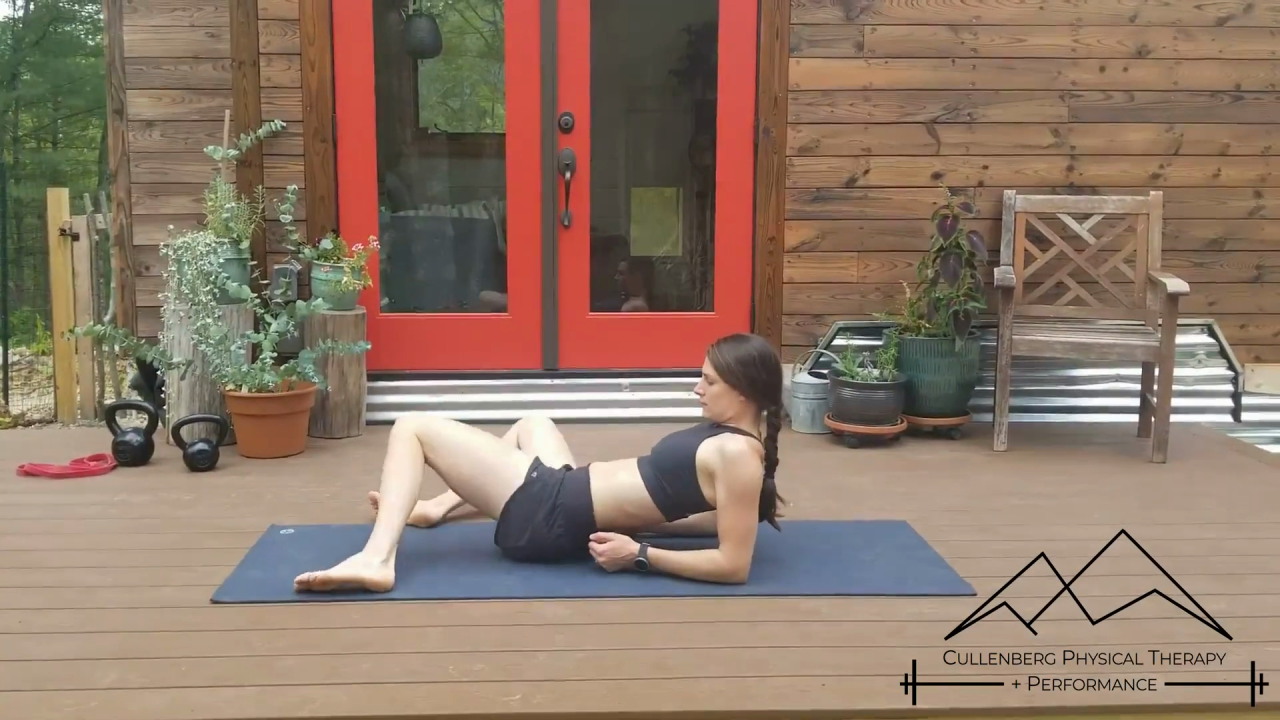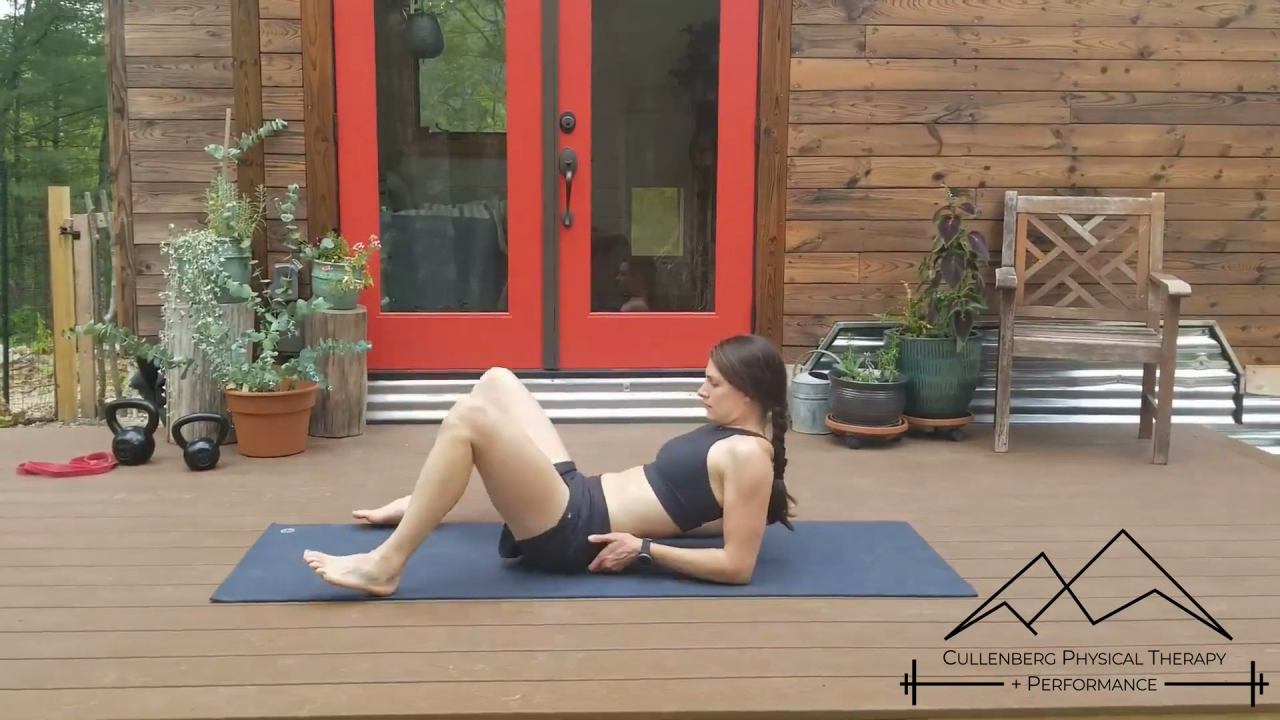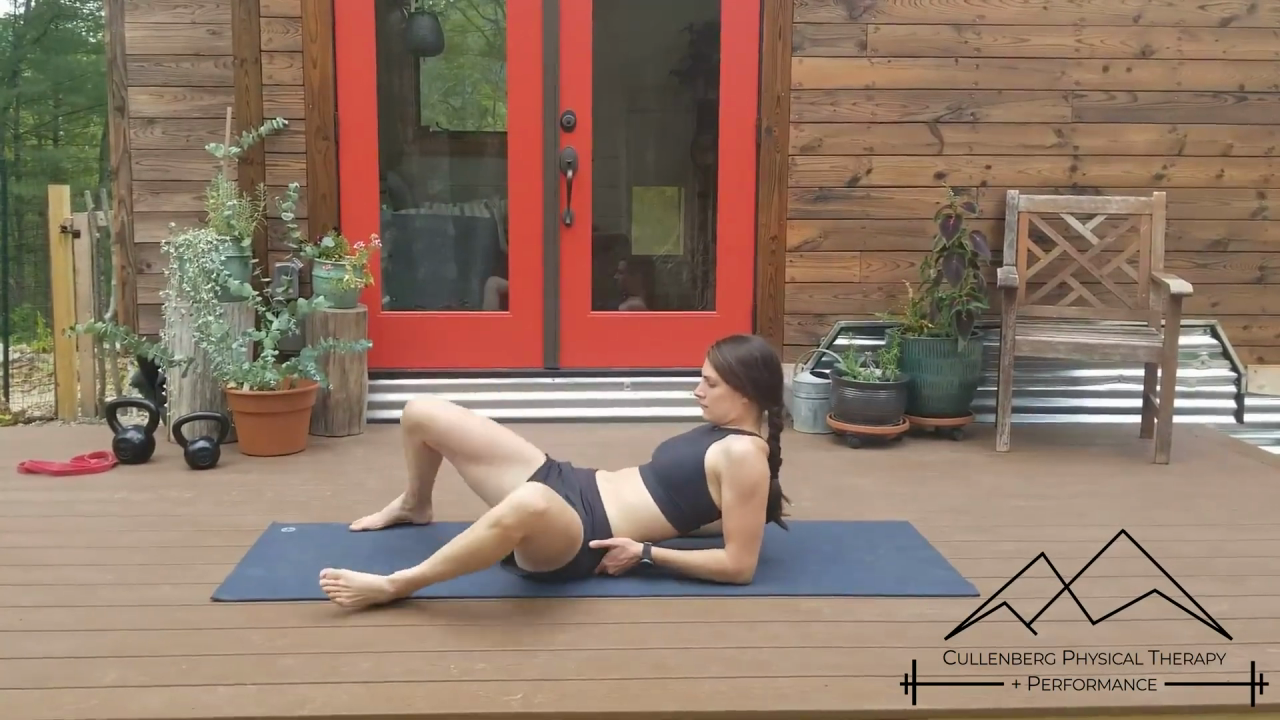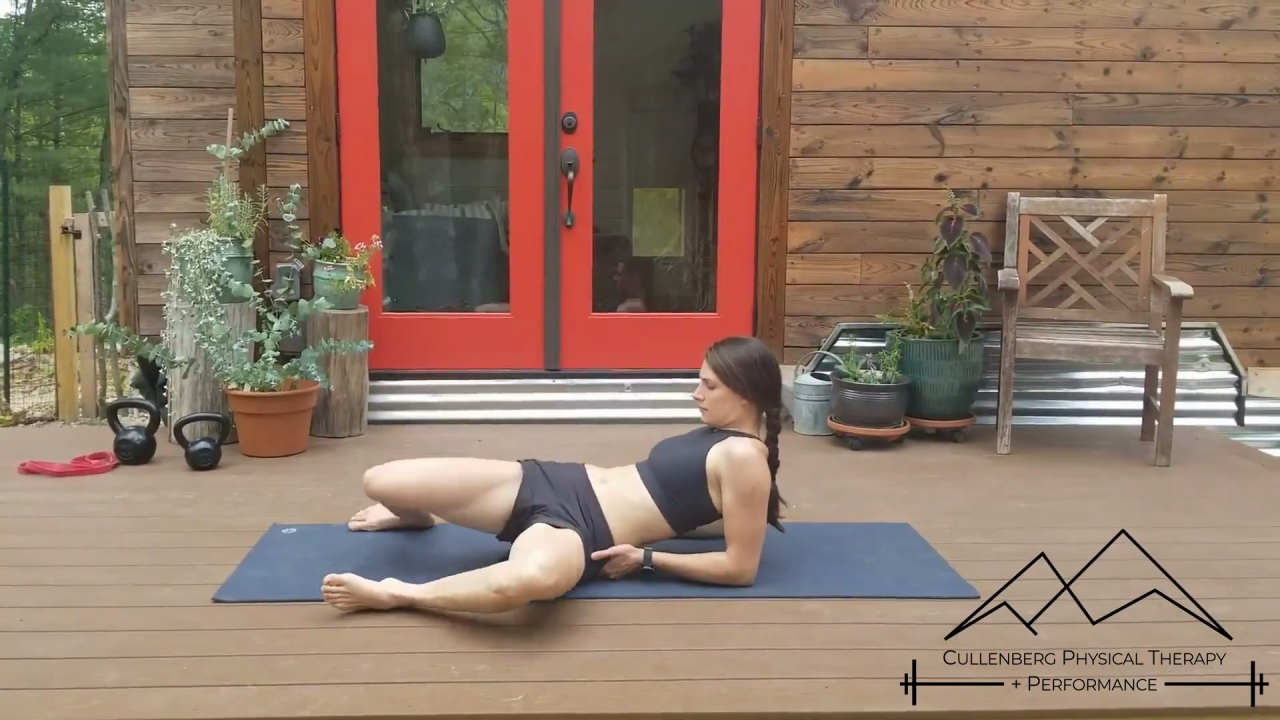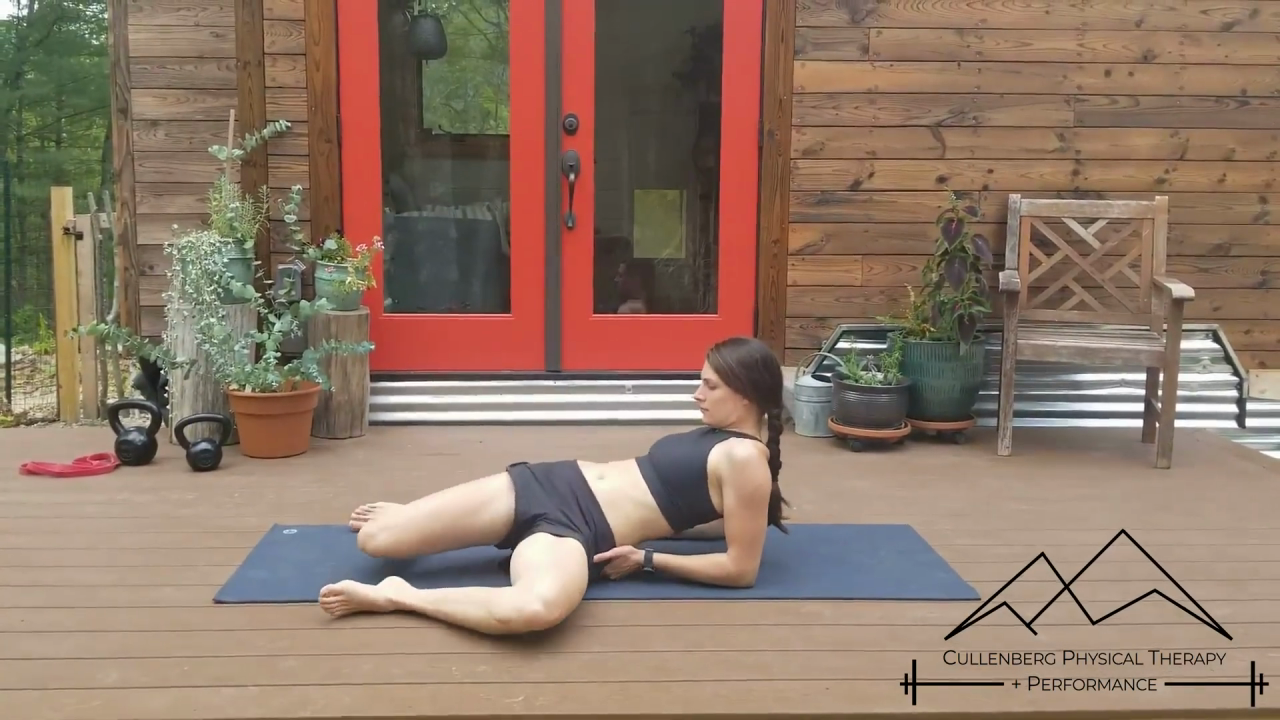
dt=0.4s
person 1, frame 1
left shoulder: (737, 455)
right shoulder: (727, 437)
left elbow: (734, 566)
right elbow: (716, 517)
left wrist: (640, 554)
right wrist: (635, 520)
left hip: (549, 514)
right hip: (568, 493)
left knee: (411, 428)
right knee: (532, 424)
left ankle: (376, 560)
right ankle: (442, 504)
person 1, frame 2
left shoulder: (747, 455)
right shoulder: (726, 434)
left elbow: (737, 566)
right elbow: (707, 513)
left wrist: (643, 549)
left hip: (570, 530)
right hip: (574, 494)
left knee: (468, 417)
right knee: (497, 380)
left ankle: (384, 566)
right ankle: (421, 505)
person 1, frame 3
left shoulder: (743, 455)
right shoulder: (719, 433)
left elbow: (739, 566)
right elbow: (703, 511)
left wrist: (645, 553)
left hip: (576, 538)
right hip: (566, 484)
left knee: (527, 503)
right knee: (420, 413)
left ankle: (395, 585)
right ankle: (415, 505)
person 1, frame 4
left shoulder: (744, 457)
right shoulder: (716, 434)
left elbow: (741, 568)
right elbow: (706, 512)
left wrist: (646, 558)
left hip: (579, 532)
left knee: (532, 577)
right knee: (380, 482)
left ankle: (396, 593)
right ankle: (417, 515)
person 1, frame 5
left shoulder: (745, 459)
right shoulder: (716, 435)
left elbow: (742, 569)
left wrist: (647, 559)
left hip: (576, 529)
left knee: (534, 610)
left ankle: (398, 597)
right ankle: (409, 518)
